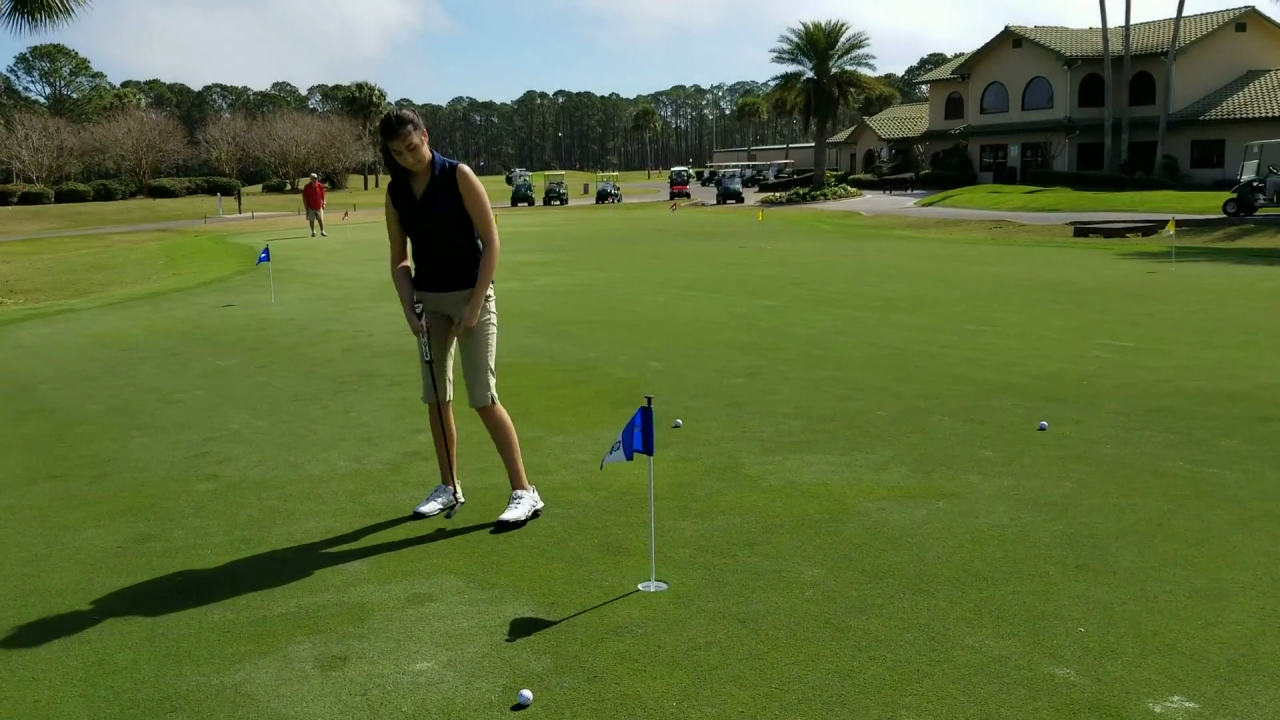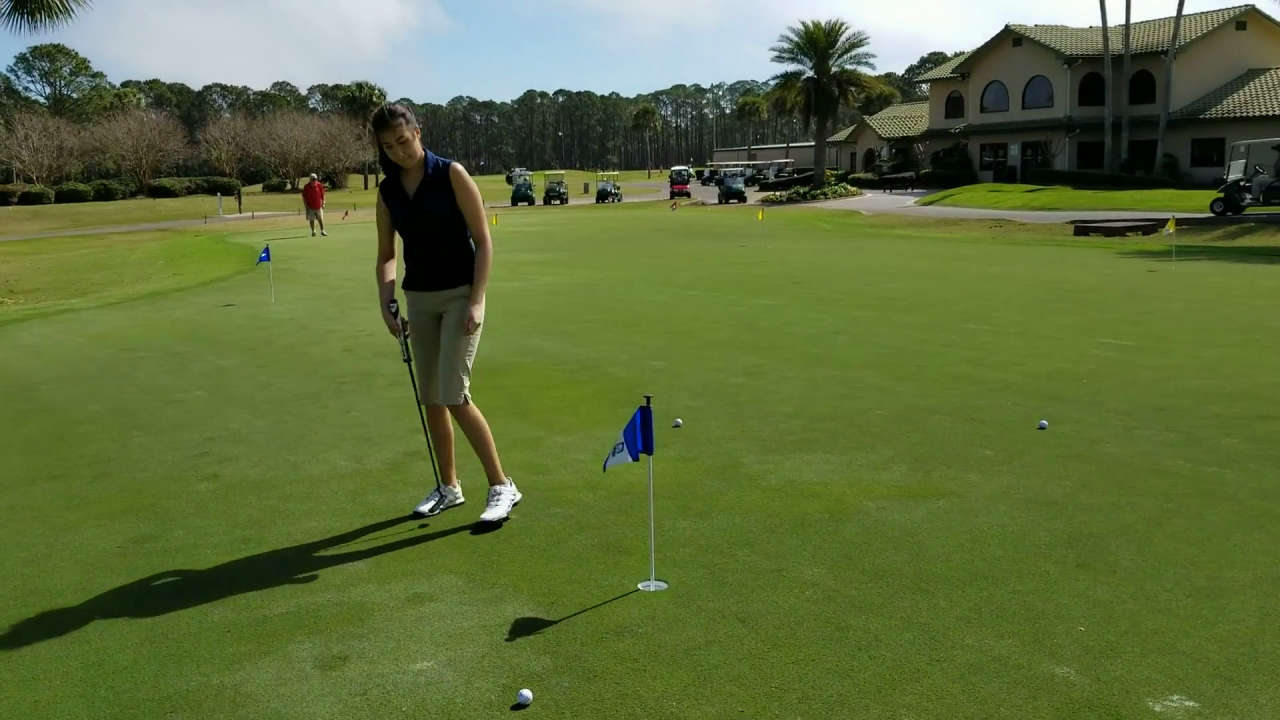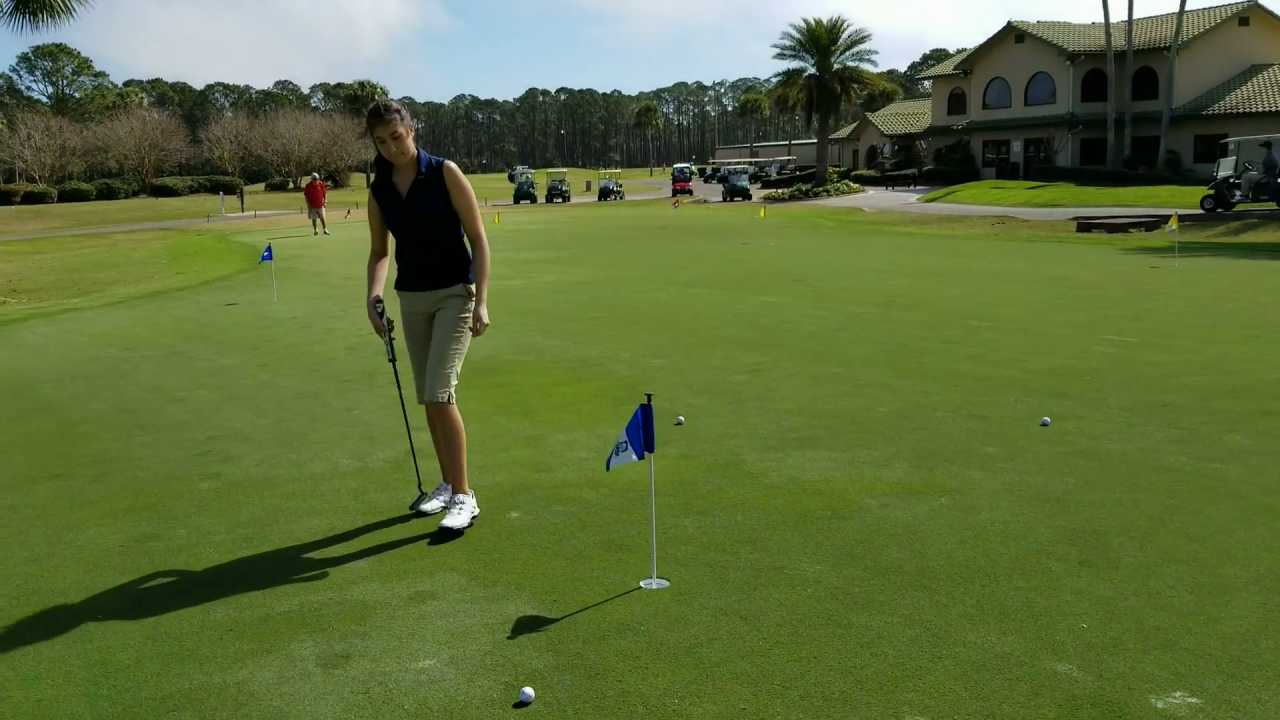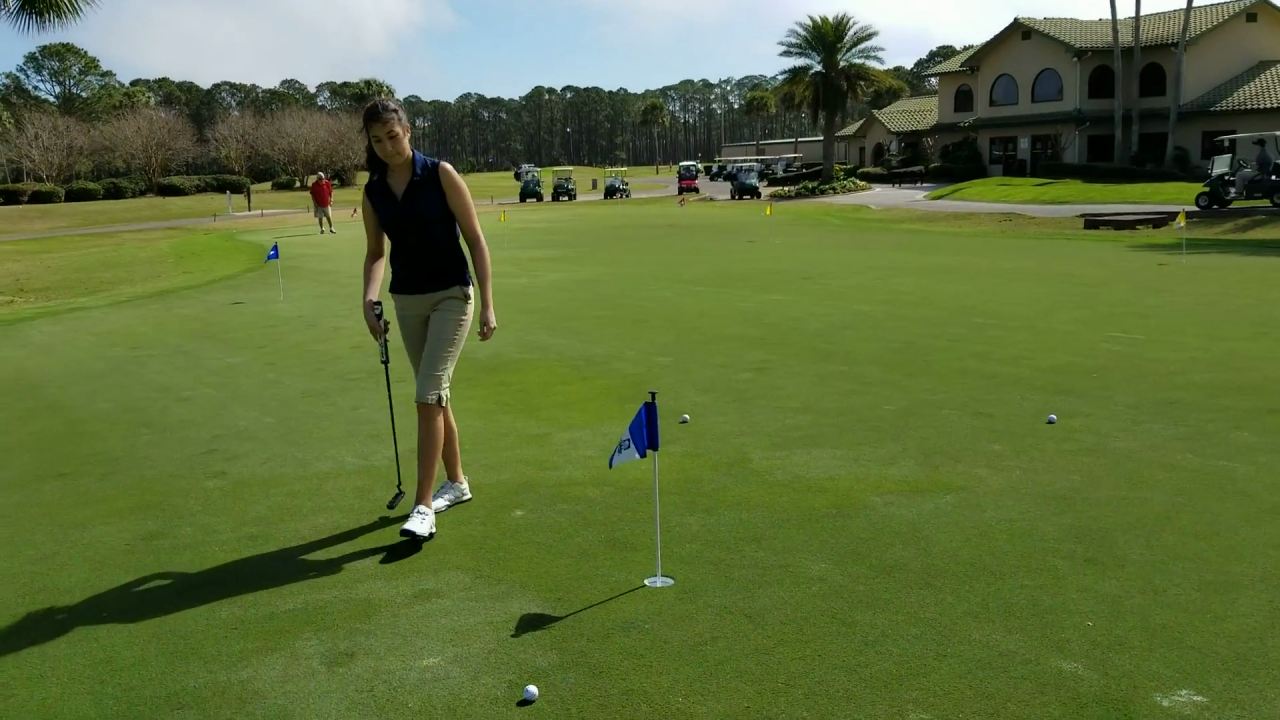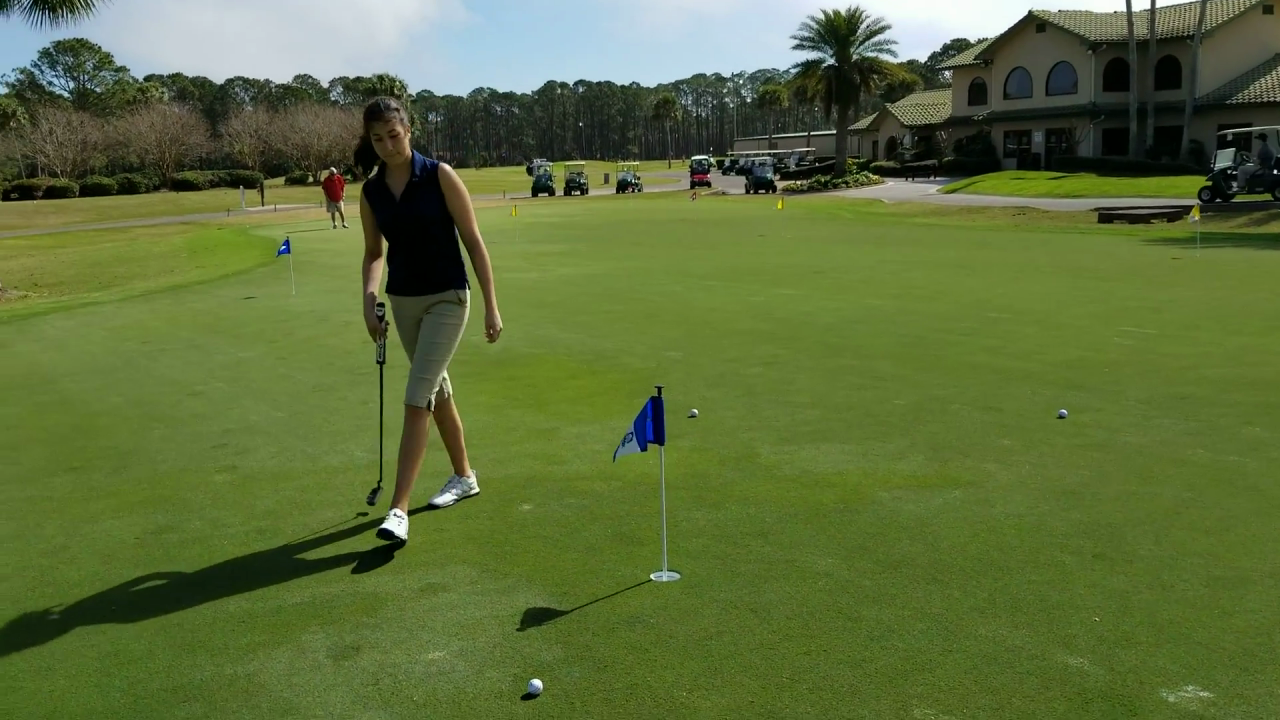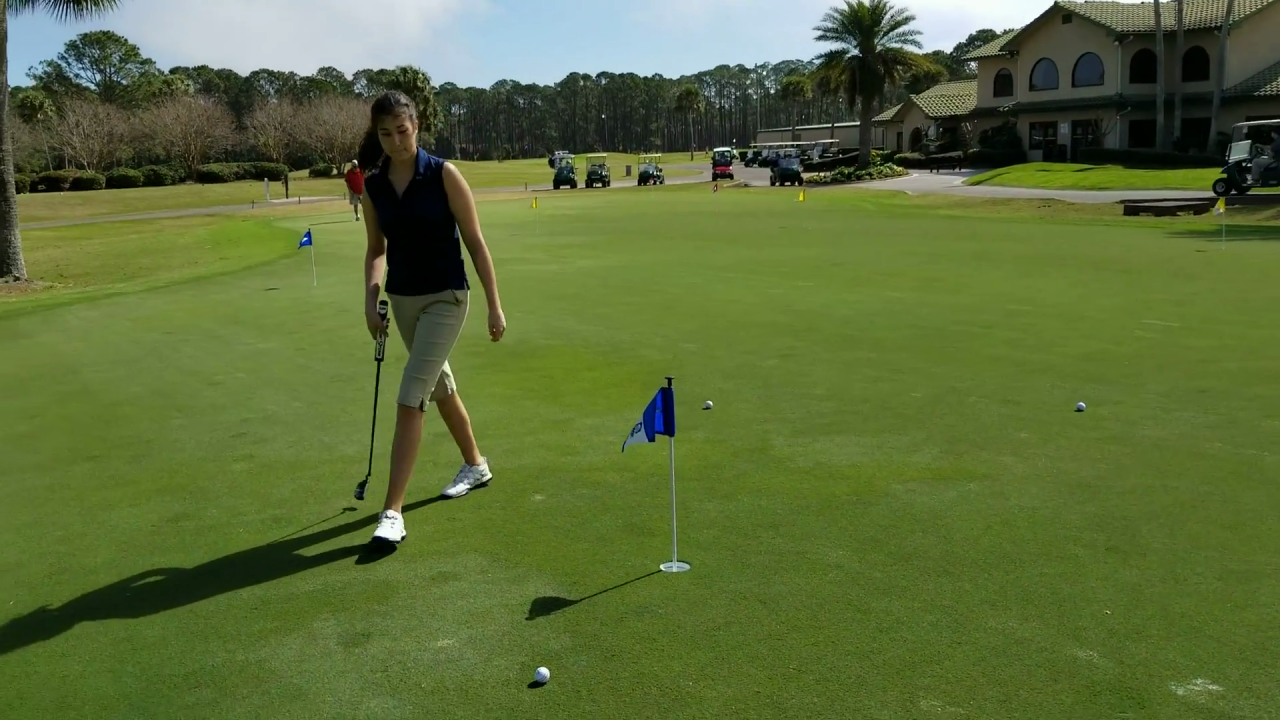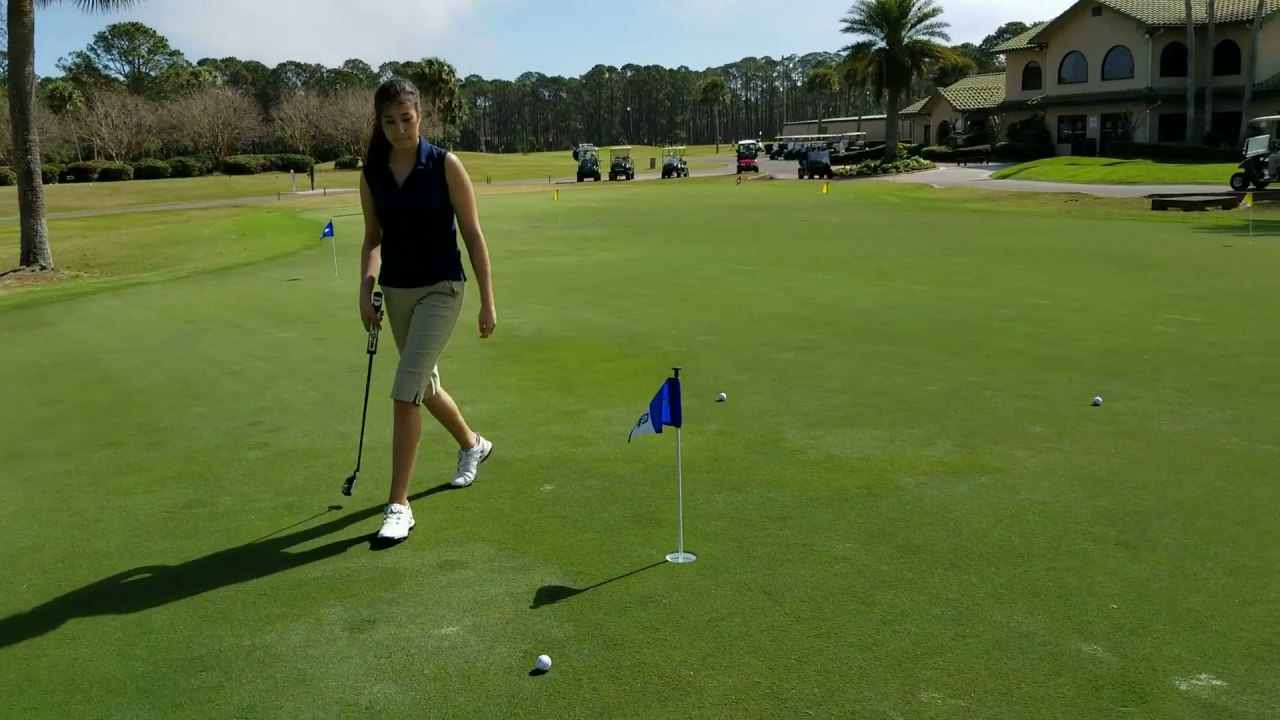
dt=0.1s
person 1, frame 1
left shoulder: (458, 175)
right shoulder: (395, 193)
left elbow: (490, 240)
right elbow: (400, 259)
left wrist: (478, 302)
right wrist: (409, 308)
left hip: (471, 294)
right hip: (428, 299)
left knee: (482, 395)
right knee: (435, 395)
left ankle: (524, 491)
right ankle: (449, 486)
person 1, frame 2
left shoulder: (451, 173)
right shoulder: (387, 191)
left elbow: (483, 239)
right elbow: (386, 257)
left wrist: (477, 301)
right wrist: (386, 304)
left hip: (461, 293)
right hip: (418, 298)
left knee: (453, 396)
right knee: (431, 397)
left ankle: (502, 485)
right ankle: (449, 486)
person 1, frame 3
left shoulder: (445, 172)
right shoulder: (378, 189)
left elbow: (477, 238)
right elbow: (379, 252)
left wrist: (481, 300)
right wrist: (372, 301)
left hip: (454, 292)
right hip: (411, 297)
left knee: (438, 393)
right knee: (430, 394)
left ankle: (464, 496)
right ankle: (451, 482)
person 1, frame 4
left shoulder: (441, 174)
right shoulder: (373, 191)
left elbow: (475, 239)
right elbow: (375, 255)
left wrist: (487, 303)
right wrist: (369, 302)
left hip: (450, 295)
right hip: (406, 300)
left knee: (428, 395)
right knee: (432, 396)
left ankle: (424, 505)
right ankle: (456, 481)
person 1, frame 5
left shoulder: (440, 176)
right shoulder: (371, 191)
left elbow: (473, 240)
right elbow: (374, 252)
left wrist: (491, 305)
right wrist: (368, 302)
left hip: (446, 298)
right hip: (403, 301)
left knee: (416, 399)
right knee: (435, 392)
left ankle: (397, 511)
right ankle: (462, 476)
person 1, frame 6
left shoulder: (443, 174)
right shoulder: (373, 186)
left elbow: (475, 241)
right elbow: (376, 249)
left wrist: (494, 305)
right wrist: (370, 299)
left hip: (445, 298)
right hip: (403, 300)
left knee: (410, 399)
right knee: (439, 387)
left ankle: (391, 512)
right ankle: (475, 464)
person 1, frame 7
left shoulder: (445, 165)
right shoulder: (371, 173)
left elbow: (473, 234)
right elbow: (373, 239)
left wrist: (488, 300)
right wrist: (366, 289)
left hip: (440, 290)
right hip: (397, 292)
left knee: (407, 392)
right knee: (423, 387)
left ankle: (398, 504)
right ankle: (474, 443)
